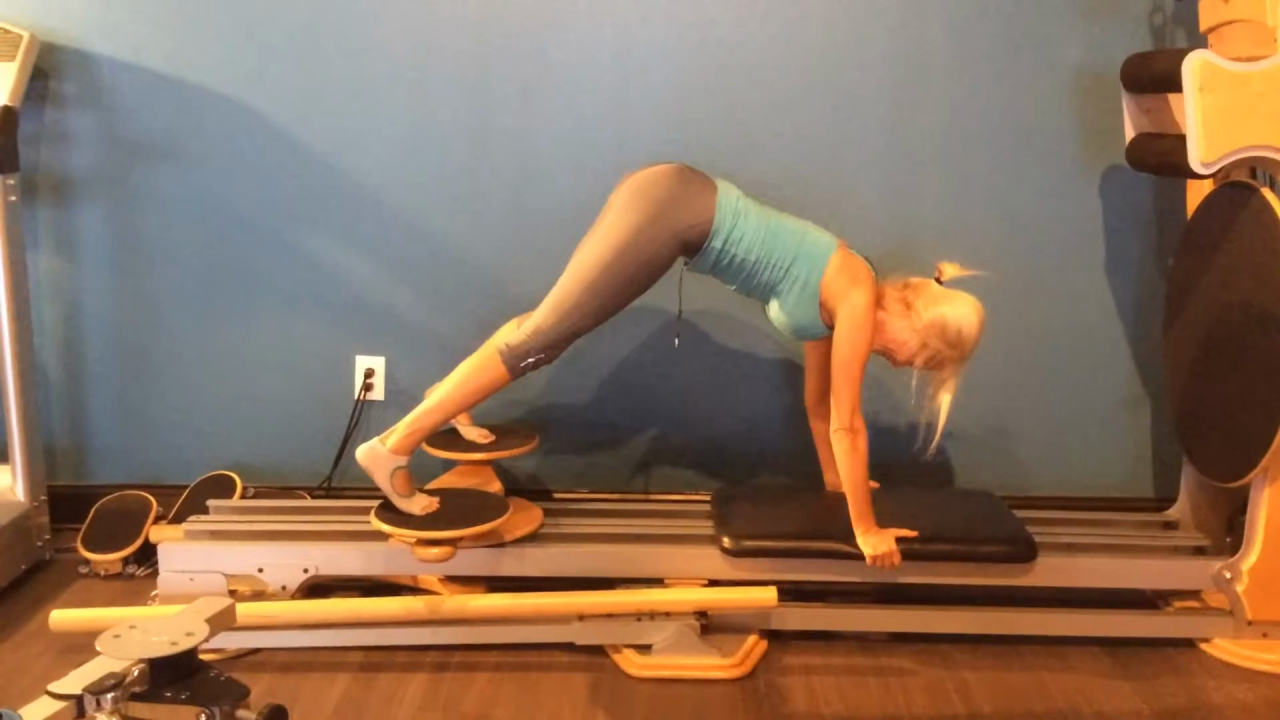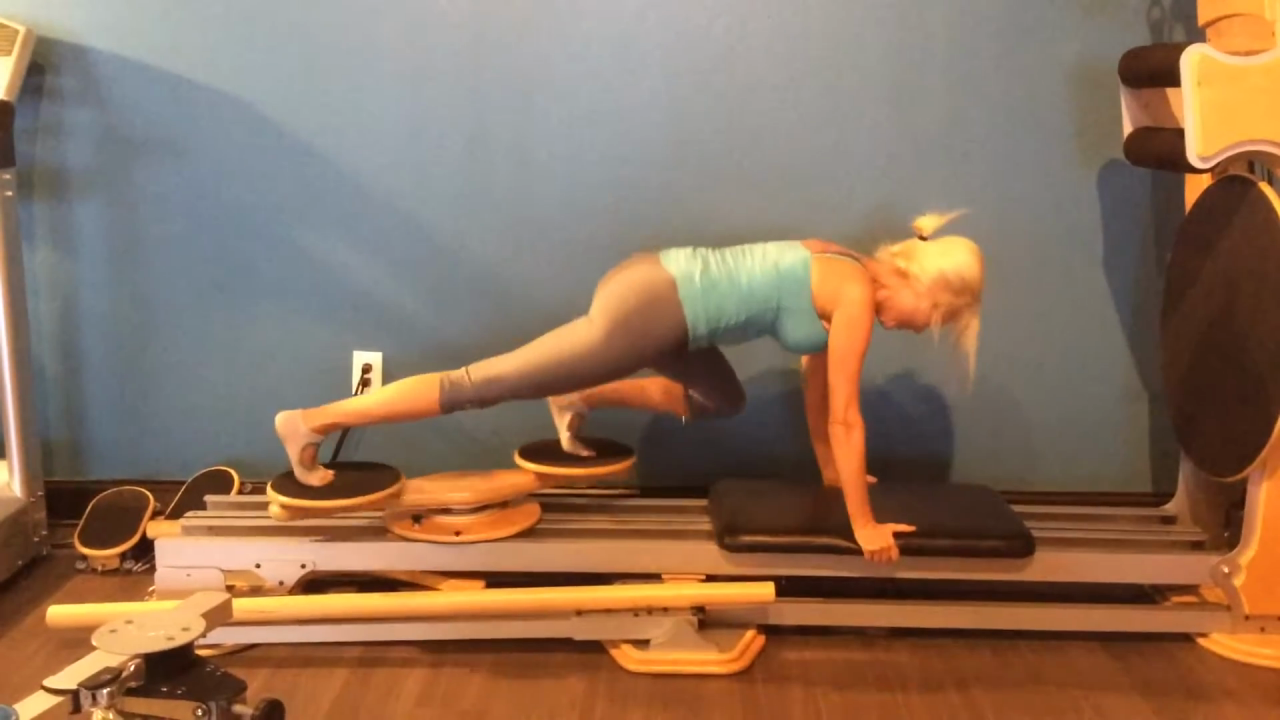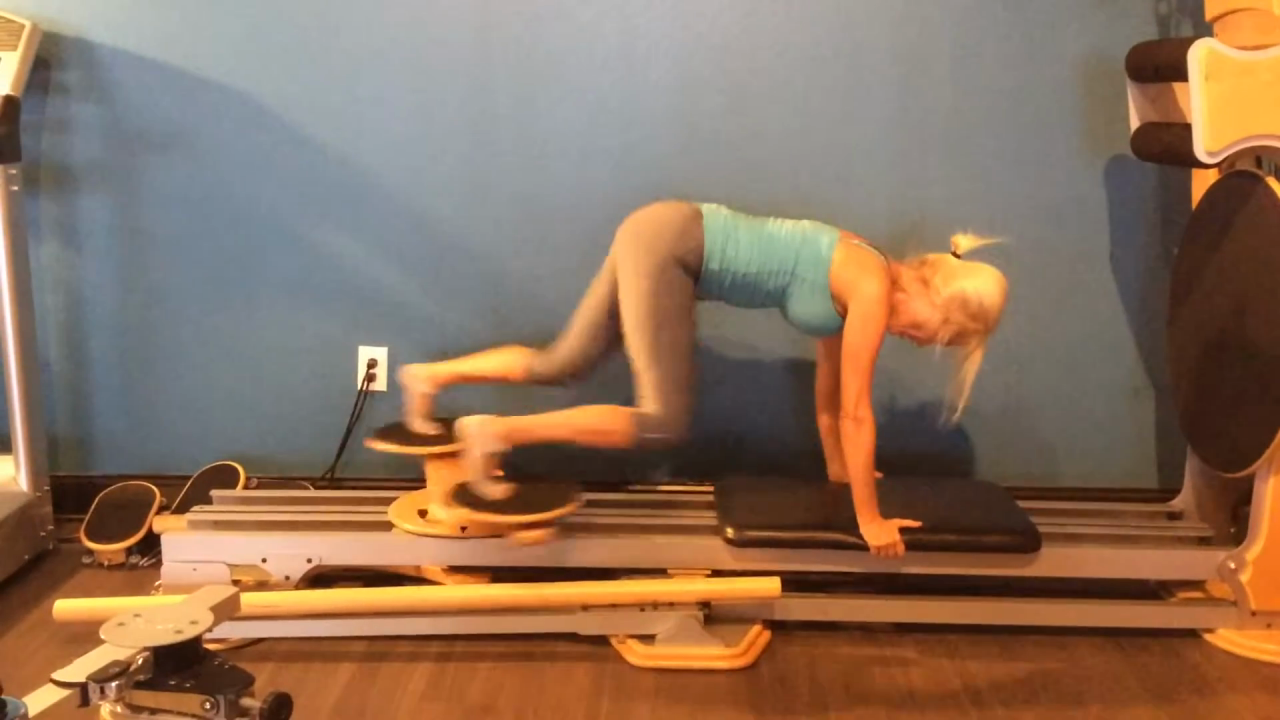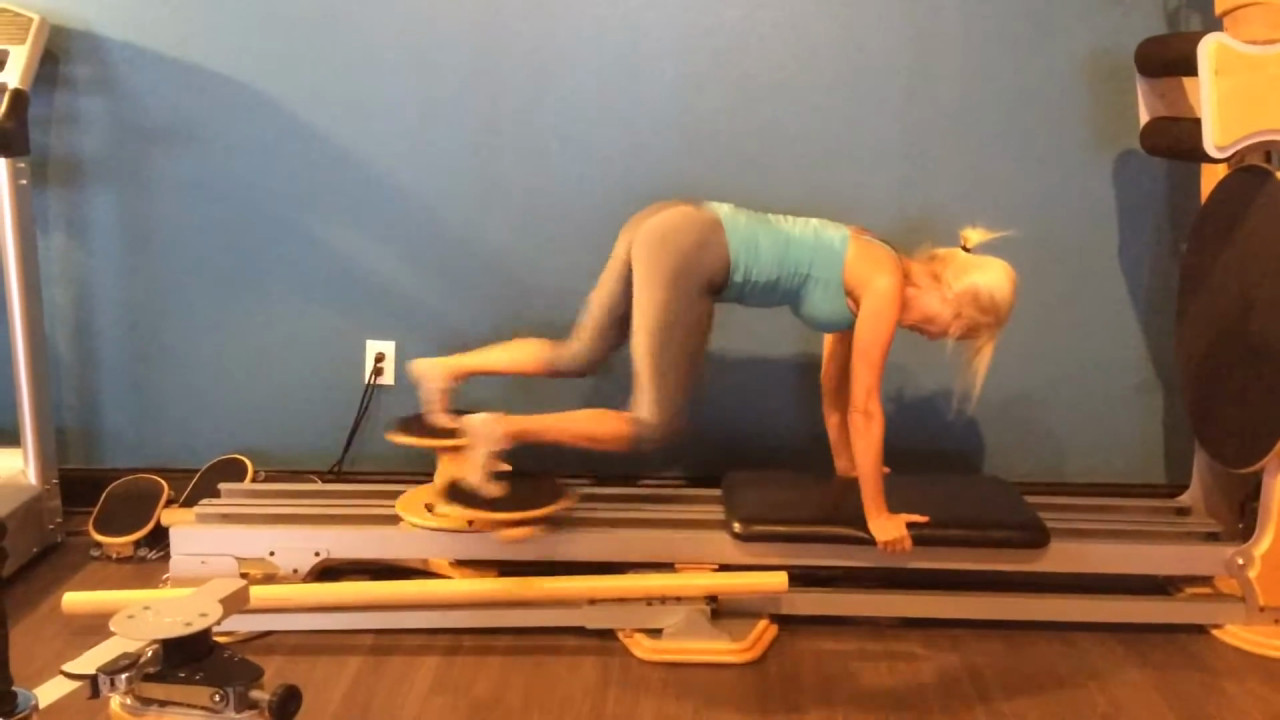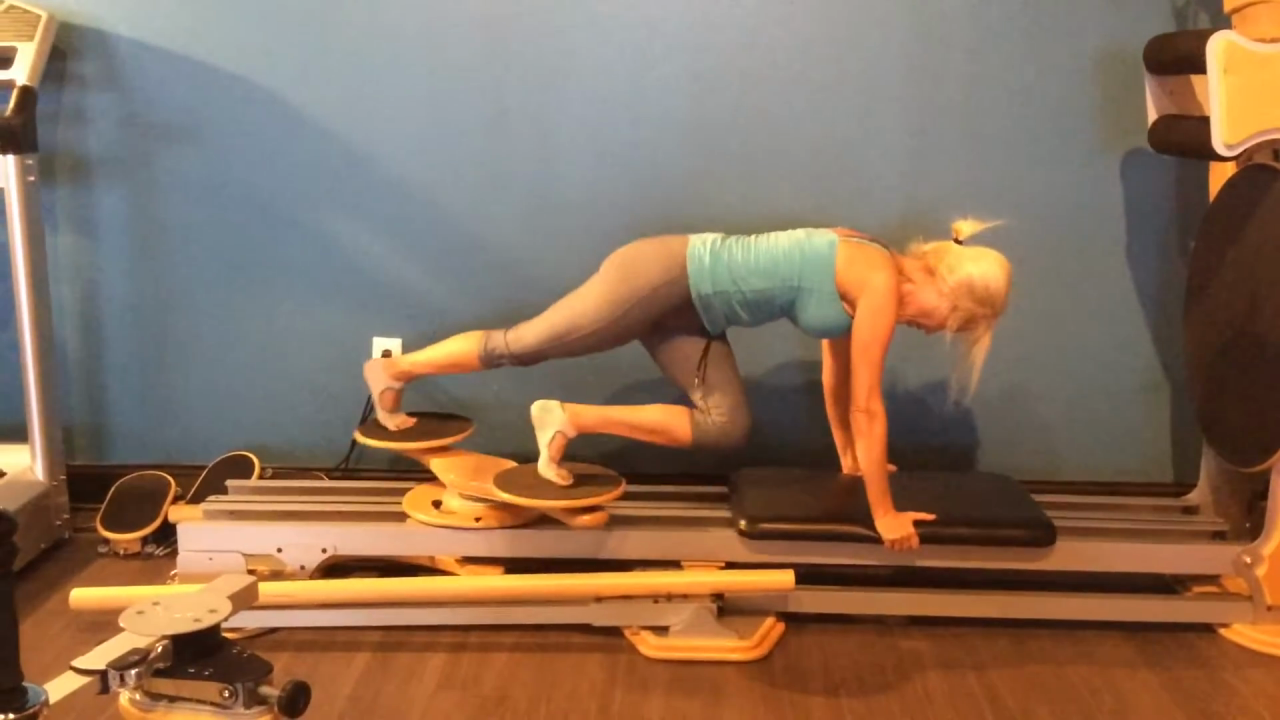
dt=1s
person 1, frame 1
left shoulder: (834, 302)
right shoulder: (859, 299)
left elbow: (818, 404)
right elbow: (846, 424)
left wrist: (834, 482)
right wrist: (866, 529)
left hip: (669, 202)
right hip: (671, 208)
left knee: (552, 320)
right knee: (545, 338)
left ankle: (449, 395)
right ankle: (394, 446)
person 1, frame 2
left shoulder: (840, 273)
right shoulder: (857, 293)
left elbow: (817, 388)
right elbow: (843, 418)
left wrist: (832, 475)
right wrist: (864, 524)
left hip: (656, 281)
right hip: (647, 309)
left knee: (722, 400)
right knee: (484, 385)
left ankle: (579, 397)
right ankle: (311, 420)
person 1, frame 3
left shoulder: (855, 284)
right shoulder: (874, 289)
left elbow: (827, 392)
right elbow: (855, 412)
left wrist: (839, 474)
right wrist: (869, 519)
left hip: (663, 235)
right hip: (668, 242)
left knee: (560, 366)
right knee: (664, 424)
left ankle: (431, 378)
right ankle: (497, 432)
person 1, frame 4
left shoulder: (867, 277)
right shoulder: (887, 284)
left elbow: (834, 383)
right elbow: (863, 406)
left wrist: (843, 468)
right wrist: (877, 515)
left hip: (667, 226)
right hip: (684, 249)
left knee: (579, 358)
right knee: (656, 423)
left ankle: (441, 370)
right ankle: (502, 430)
person 1, frame 5
left shoulder: (863, 274)
right shoulder: (882, 283)
left elbow: (835, 378)
right elbow: (865, 405)
left wrist: (851, 461)
right wrist: (883, 512)
left hip: (685, 302)
right hip: (661, 280)
left knee: (727, 426)
right knee: (516, 345)
left ankle: (570, 418)
right ankle: (390, 369)
